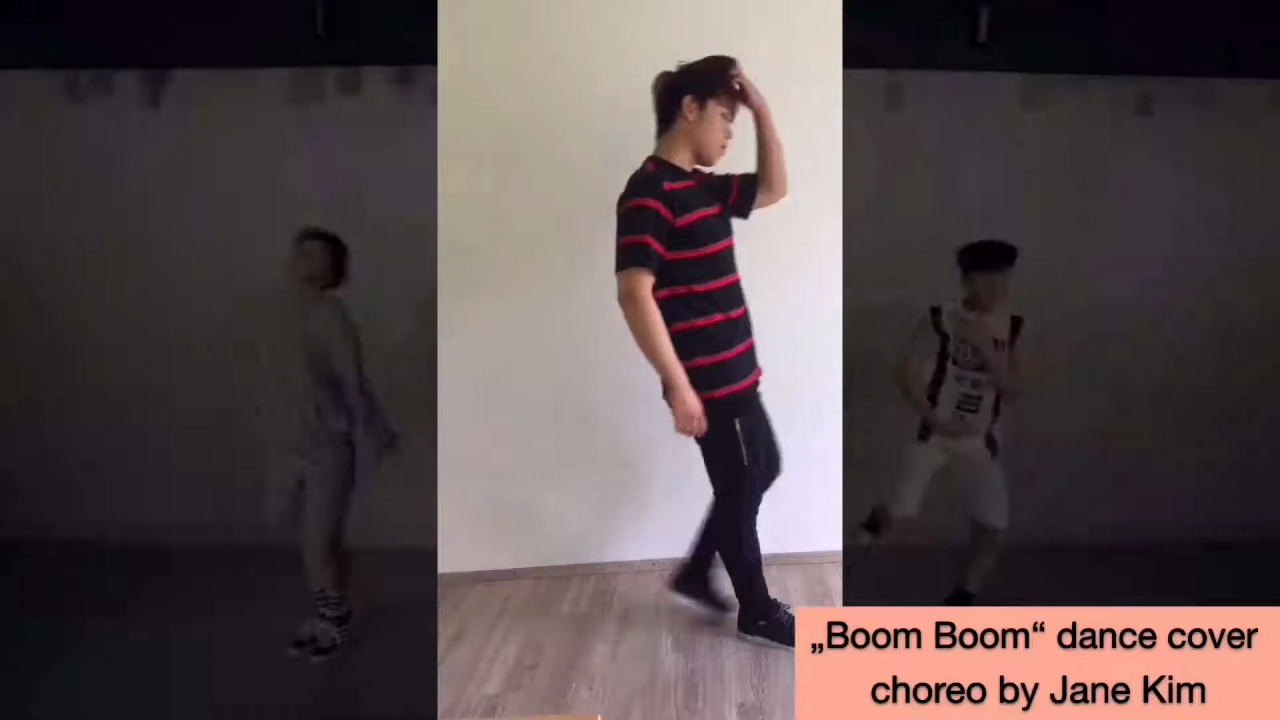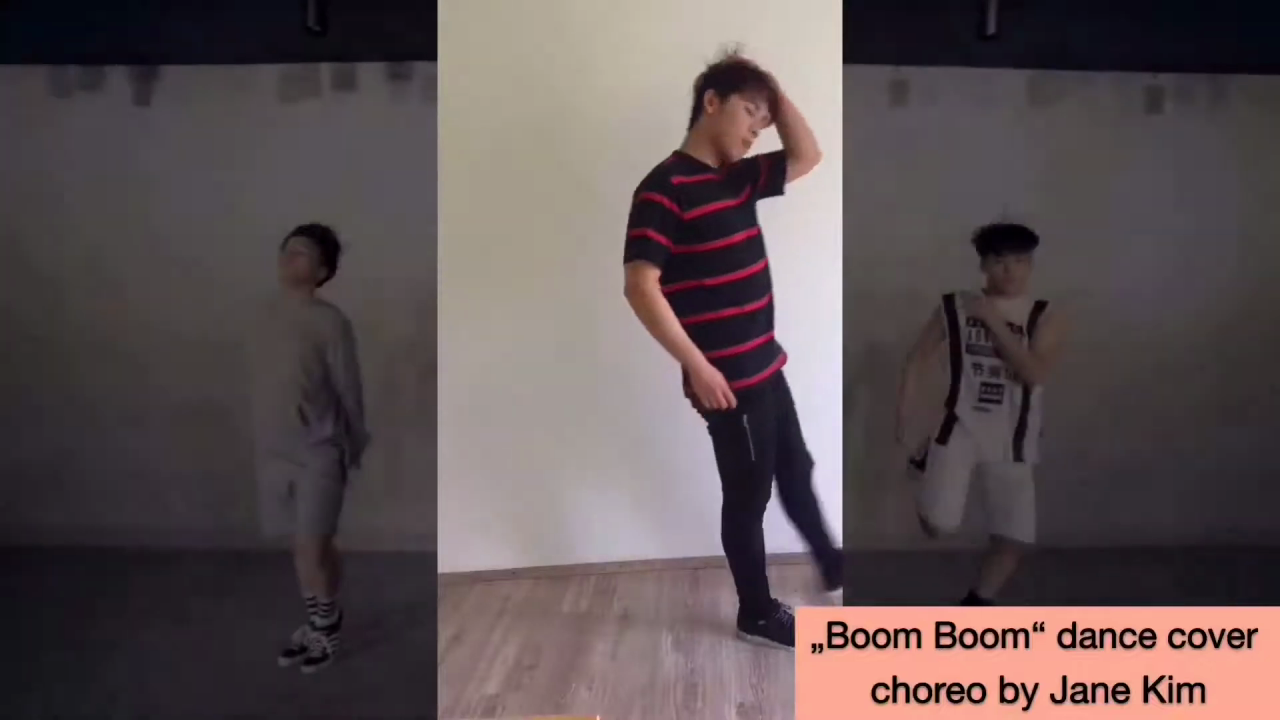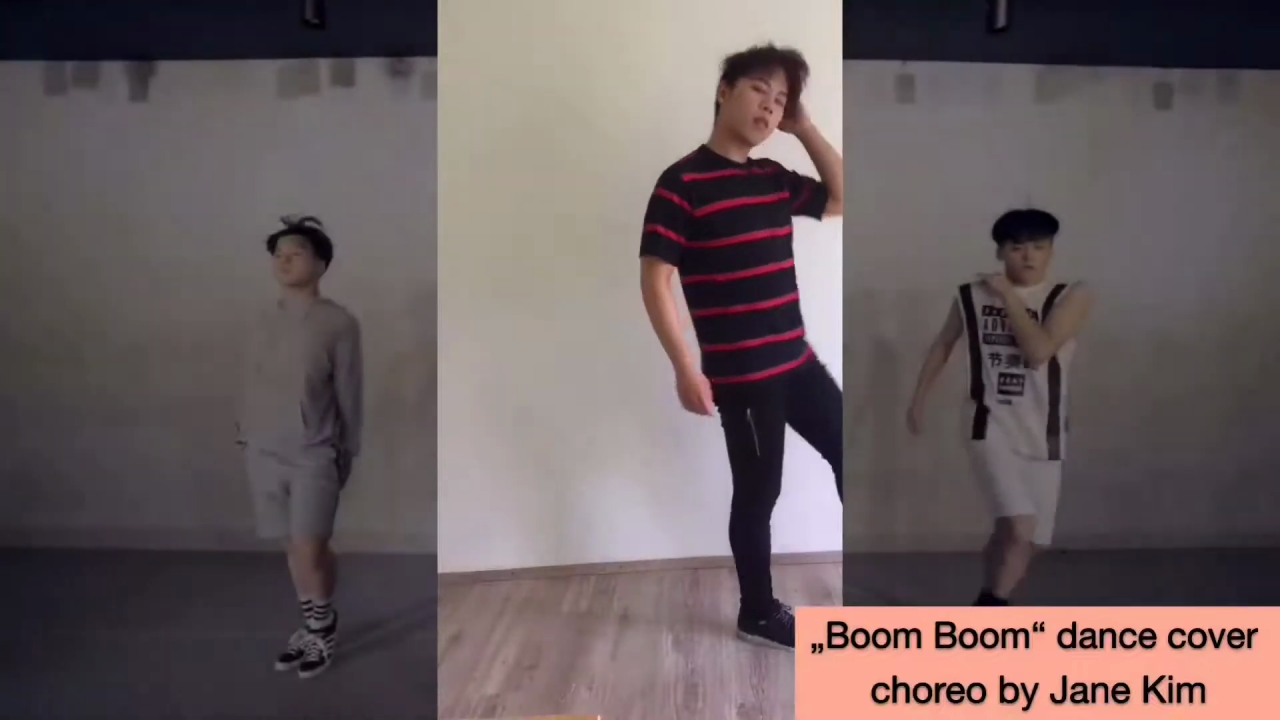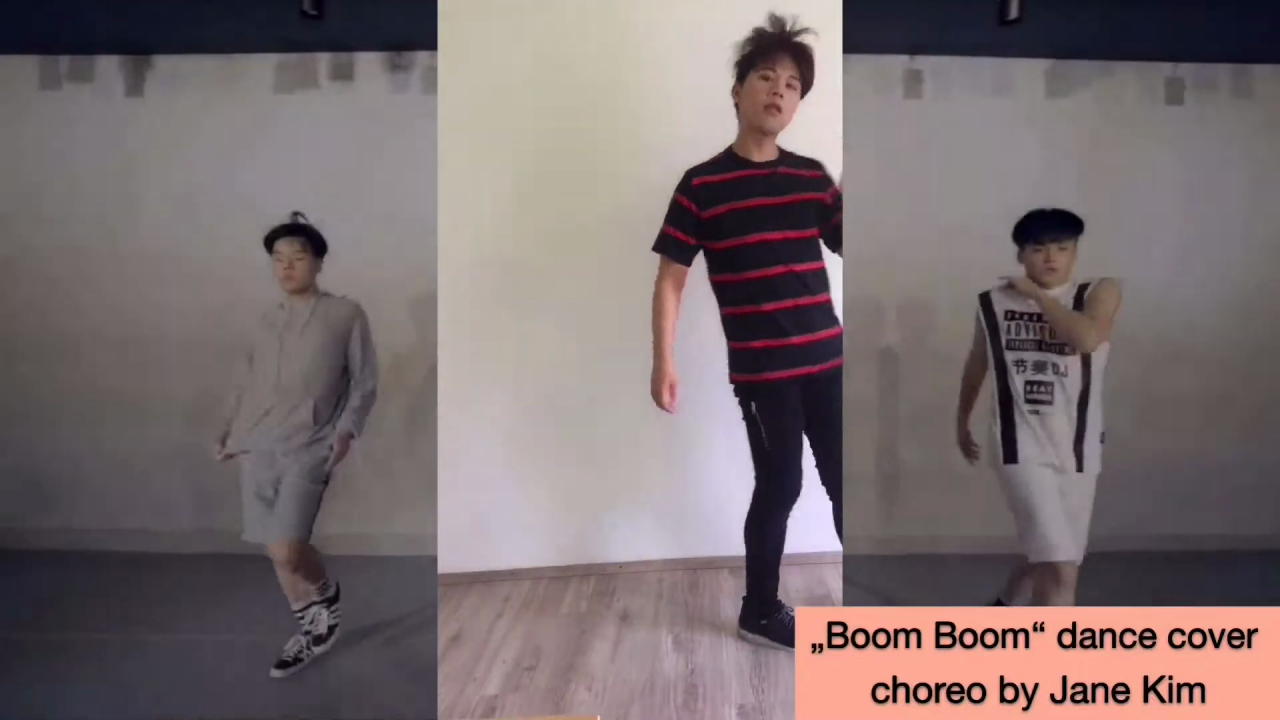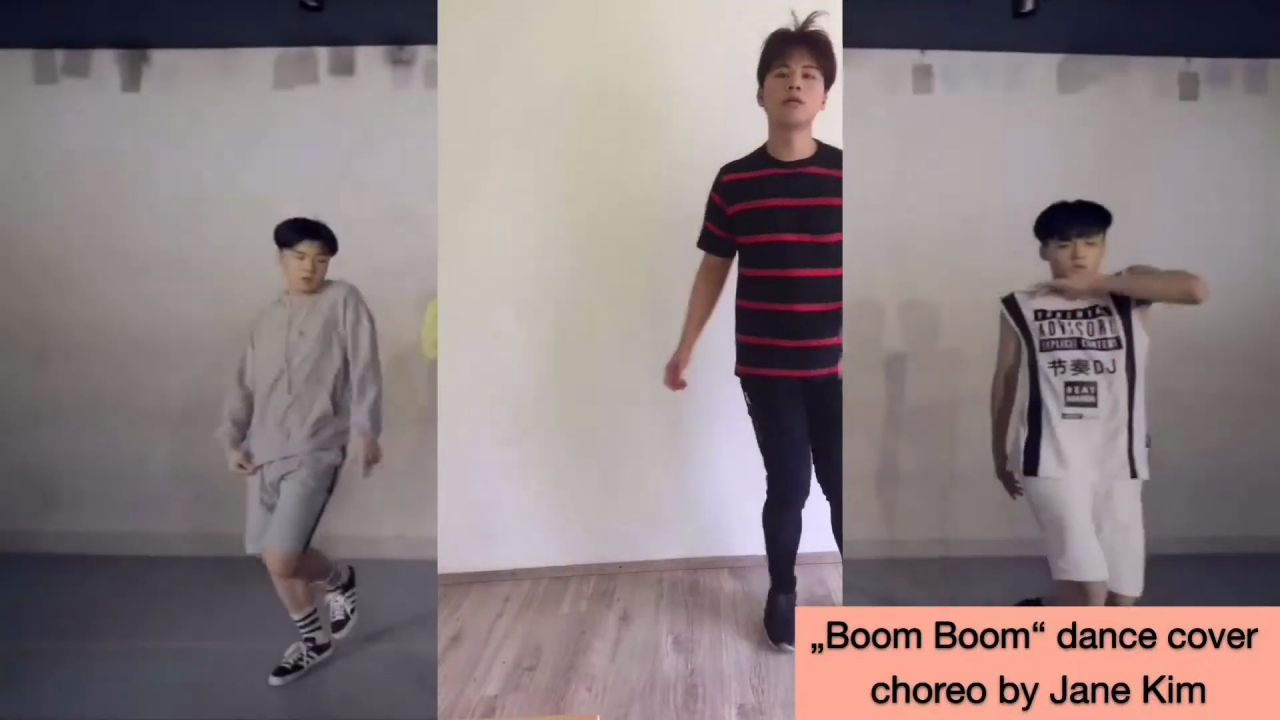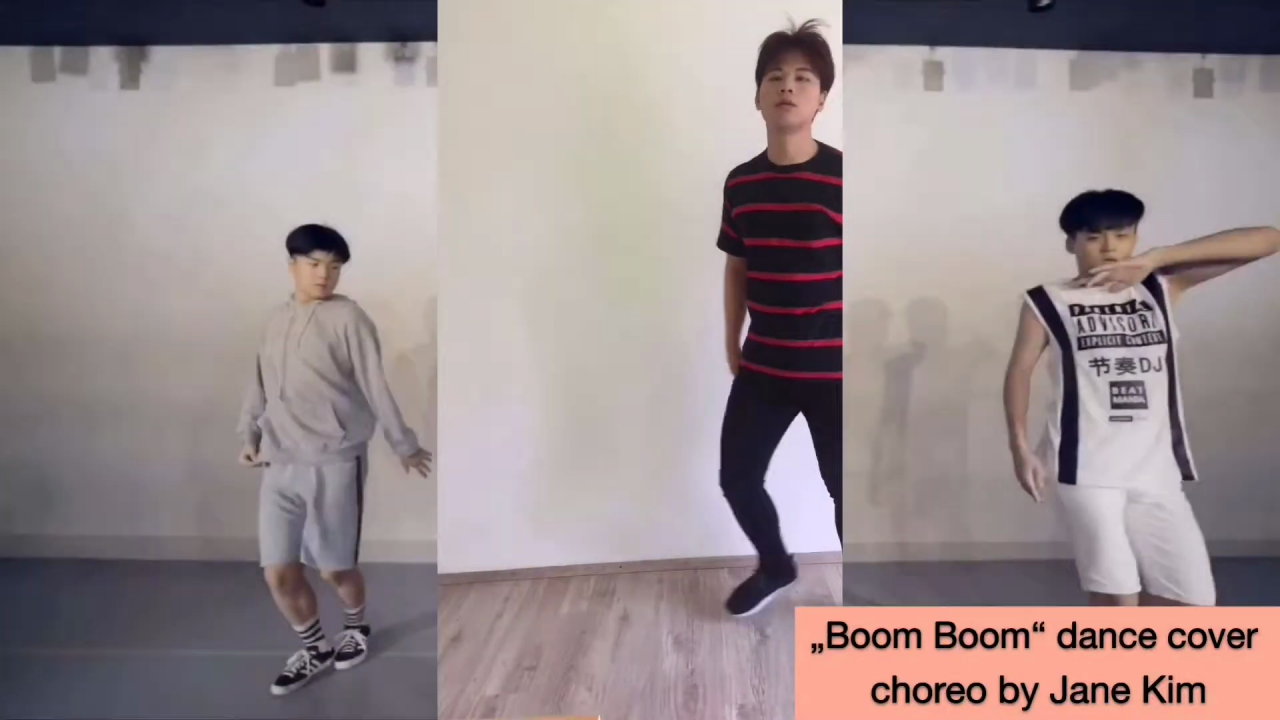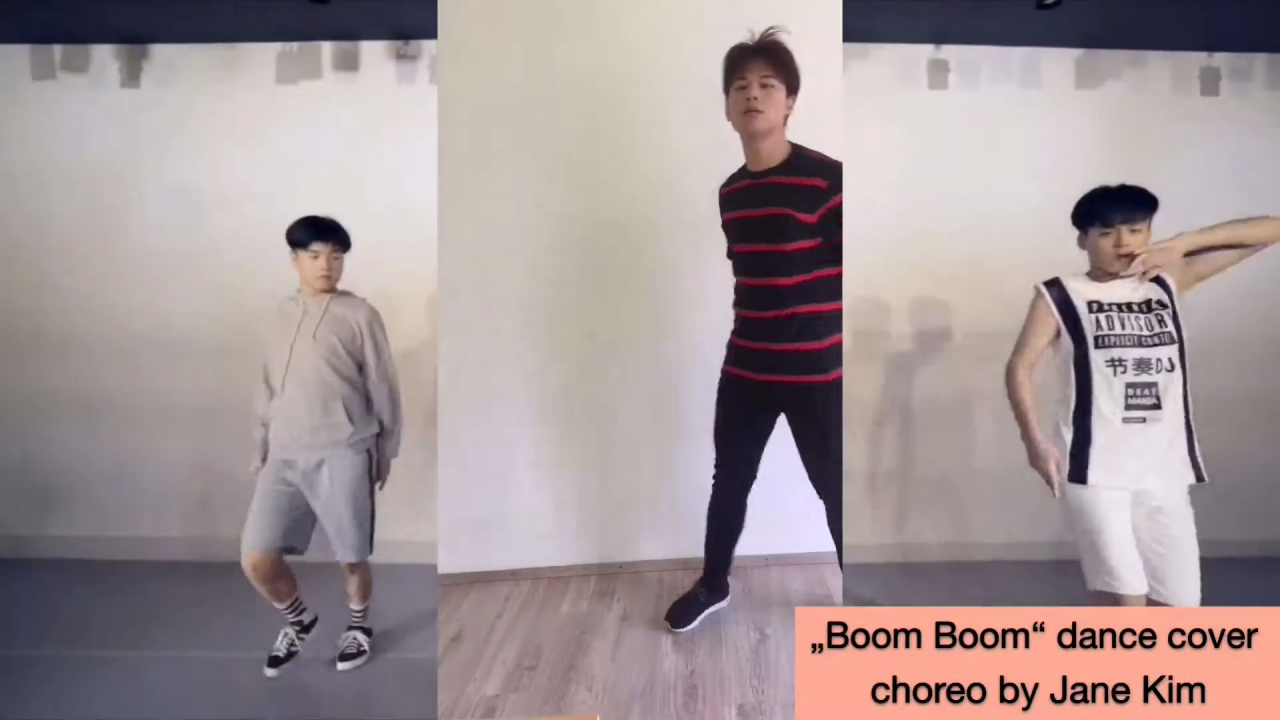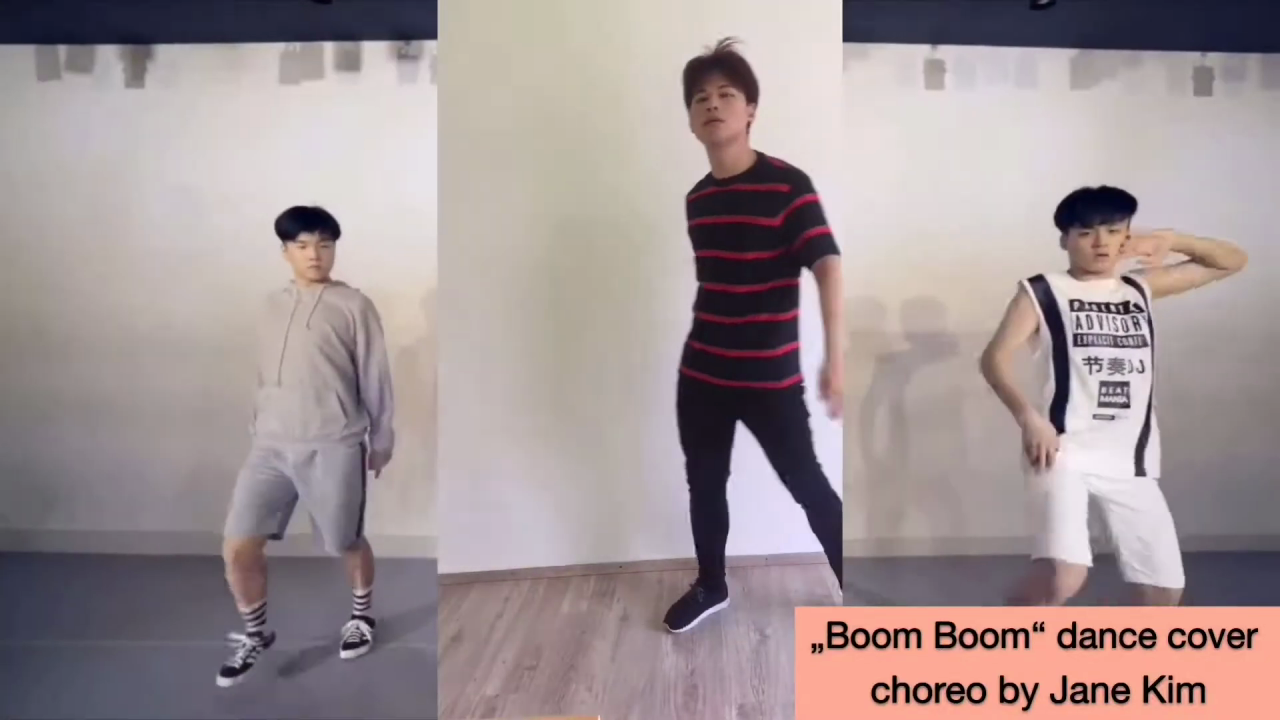
dt=0.2s
person 1, frame 1
left shoulder: (701, 187)
right shoulder: (649, 191)
left elbow: (773, 187)
right elbow: (635, 294)
left wrist: (760, 108)
right wrist: (677, 384)
left hip: (734, 372)
right hip: (711, 379)
left knee: (763, 469)
right knee: (741, 491)
left ankle: (695, 574)
right ankle: (757, 612)
person 1, frame 2
left shoulder: (735, 178)
right shoulder: (664, 186)
left elbow: (808, 155)
right elbow: (640, 286)
left wrist: (774, 92)
right wrist: (694, 363)
left hip: (763, 363)
right hip: (726, 374)
left knee: (796, 465)
right knee: (748, 490)
left ankle: (830, 566)
right ankle: (757, 611)
person 1, frame 3
left shoulder: (771, 178)
right shoulder: (682, 182)
left elbow: (842, 197)
right elbow: (655, 281)
left wrist: (801, 123)
right wrist: (685, 366)
left hip: (795, 359)
right hip: (741, 370)
left knee: (846, 457)
right knee: (758, 489)
right ankle: (758, 612)
person 1, frame 4
left shoulder: (811, 175)
right shoulder: (703, 184)
left elbow: (849, 248)
right elbow: (670, 277)
right wrist: (663, 360)
left hip: (825, 359)
right hip: (761, 369)
left knee: (844, 484)
right knee: (778, 487)
right ankle: (760, 611)
person 1, frame 5
left shoulder: (844, 175)
right shoulder: (735, 181)
right elbow: (713, 268)
right wrist: (684, 349)
left hip: (834, 364)
right hip: (766, 367)
left knee: (841, 487)
right knee: (789, 485)
right ankle: (781, 591)
person 1, frame 6
left shoulder: (845, 178)
right shoulder: (741, 183)
right wrist: (733, 344)
left hip: (835, 369)
right hip: (763, 369)
left knee: (844, 489)
right knee: (737, 478)
right ankle: (774, 564)
person 1, frame 7
left shoulder: (824, 177)
right shoulder: (732, 192)
left elbow: (844, 268)
left wrist: (841, 355)
left hip: (816, 370)
right hip: (744, 368)
left knee: (834, 489)
right knee: (729, 480)
right ankle: (712, 584)
person 1, frame 8
left shoulder: (787, 186)
right shoulder: (697, 198)
left elbow: (828, 270)
left wrist: (835, 354)
left hip: (769, 375)
right hip: (700, 371)
left knee: (807, 486)
right knee: (704, 483)
right ankle: (711, 585)
person 2, frame 1
left shoulder: (331, 317)
right shoulder: (282, 310)
left elbow: (354, 384)
left wrist: (379, 438)
right wrist: (269, 424)
left hip: (328, 445)
right hip: (285, 444)
left knee: (323, 539)
right knee: (308, 538)
left ankle: (337, 616)
right ankle: (321, 613)
person 2, frame 2
left shoulder: (328, 322)
right shoulder: (270, 314)
left elbow: (348, 388)
left wrist: (355, 445)
right wrist: (259, 433)
left hip: (317, 449)
right hip: (272, 449)
left knee: (315, 545)
right knee: (298, 542)
left ankle: (328, 624)
right ankle: (314, 621)
person 2, frame 3
left shoulder: (338, 323)
right shoulder: (269, 318)
left elbow: (349, 393)
left wrist: (348, 452)
right wrist: (245, 430)
left hip: (313, 453)
right hip: (264, 450)
left knee: (311, 548)
right knee: (292, 545)
left ankle: (323, 627)
right ankle: (310, 624)
person 2, frame 4
left shoulder: (346, 314)
right shoulder: (267, 320)
left elbow: (365, 381)
right elbow: (247, 382)
left wrist: (345, 430)
right wrist: (227, 431)
left hip: (308, 452)
right hip: (257, 450)
left knee: (287, 550)
right knee: (278, 552)
left ankle: (326, 596)
right ankle: (309, 630)
person 2, frame 5
left shoulder: (343, 300)
right shoulder: (267, 318)
left elbow: (364, 369)
right elbow: (244, 385)
left wrist: (366, 430)
right wrist: (232, 442)
left hip: (315, 453)
right hip: (265, 455)
left knee: (282, 559)
right knee: (278, 563)
left ankle: (339, 581)
right ankle: (313, 639)
person 2, frame 6
left shoulder: (348, 318)
right shoulder: (278, 320)
left elbow: (375, 388)
right elbow: (260, 386)
left wrist: (406, 445)
right wrist: (250, 437)
left hip: (334, 460)
right hip: (281, 463)
left knee: (334, 568)
right knee: (277, 572)
left ankle: (357, 627)
right ankle: (315, 649)
person 2, frame 7
left shoulder: (359, 315)
right shoulder: (283, 313)
left elbow: (382, 386)
left wrist: (386, 451)
right wrist: (262, 446)
left hip: (342, 453)
right hip: (285, 455)
left knee: (350, 558)
right knee: (256, 560)
left ankle: (359, 627)
right ankle: (298, 621)
person 2, frame 8
left shoulder: (354, 306)
right shoulder: (274, 305)
left elbow: (376, 379)
left wrist: (381, 441)
right wrist: (260, 431)
left hip: (333, 445)
right hip: (272, 444)
left knee: (348, 543)
right knee: (237, 546)
left ankle: (361, 615)
right ankle: (255, 633)
person 3, frame 1
left shoulder: (1015, 329)
right shoulder: (937, 321)
left elbow: (1013, 390)
right elbow: (906, 375)
left wrist: (984, 343)
right wrist: (937, 422)
left hip: (981, 439)
right hip: (931, 432)
left knee: (992, 530)
right knee: (897, 513)
left ankle: (961, 603)
right ankle: (876, 519)
person 3, frame 2
left shoulder: (1044, 316)
right shoulder: (953, 307)
left elbow: (1035, 374)
right elbow: (917, 357)
left wrist: (995, 323)
right wrist: (903, 410)
left hip: (1014, 442)
right hip: (960, 429)
left knee: (1015, 539)
right knee: (939, 525)
left ankle: (972, 610)
right ankle: (928, 461)
person 3, frame 3
left shoulder: (1071, 296)
right shoulder: (971, 296)
left elbow: (1038, 352)
right elbow: (942, 347)
left wrist: (1008, 296)
right wrist: (918, 400)
left hip: (1043, 434)
right hip: (991, 427)
left knee: (1028, 538)
right knee: (1018, 527)
left ankle: (987, 607)
right ankle: (995, 609)
person 3, frame 4
left shoulder: (1100, 293)
right shoulder: (993, 303)
left elbow: (1085, 339)
right elbow: (977, 364)
left wrist: (1038, 295)
right wrist: (962, 423)
left hip: (1077, 451)
right hip: (1020, 448)
left knee: (1050, 562)
right knee: (1059, 568)
person 3, frame 5
left shoulder: (1131, 288)
right shoulder: (1020, 307)
left elbow: (1196, 290)
right elbow: (1005, 380)
left wrist: (1098, 284)
right wrist: (999, 450)
left hip: (1120, 462)
right hip: (1051, 460)
left knee: (1122, 595)
right knee: (1089, 587)
person 3, frame 6
left shoulder: (1164, 285)
right shoulder: (1046, 301)
right elbow: (1019, 375)
left wrist: (1156, 258)
right wrist: (1021, 447)
left hip: (1157, 468)
right hip: (1085, 466)
left knee: (1194, 599)
right knee: (1119, 598)
person 3, frame 7
left shoulder: (1169, 282)
right shoulder: (1058, 296)
right elbow: (1019, 367)
left wrist: (1183, 243)
right wrist: (1035, 438)
left hip: (1163, 469)
right hip: (1093, 465)
left knee: (1179, 602)
right knee: (1123, 599)
person 3, frame 8
left shoulder: (1142, 287)
right shoulder: (1041, 293)
left elbow: (1232, 262)
right elbow: (994, 359)
left wrist: (1172, 239)
right wrist: (1028, 417)
left hip: (1130, 462)
right hip: (1065, 454)
left knee: (1166, 586)
right knee: (1061, 580)
